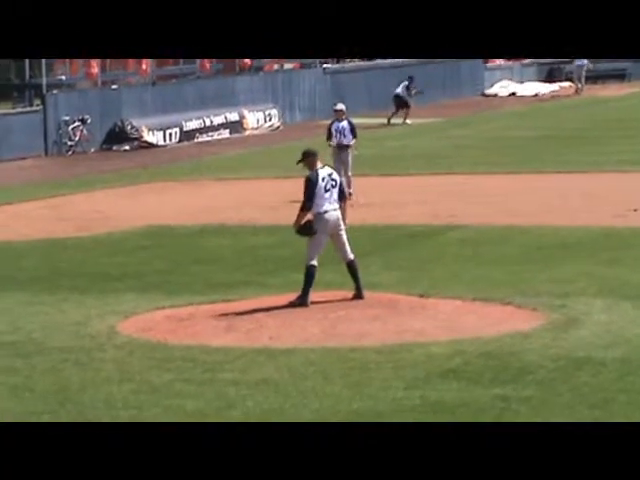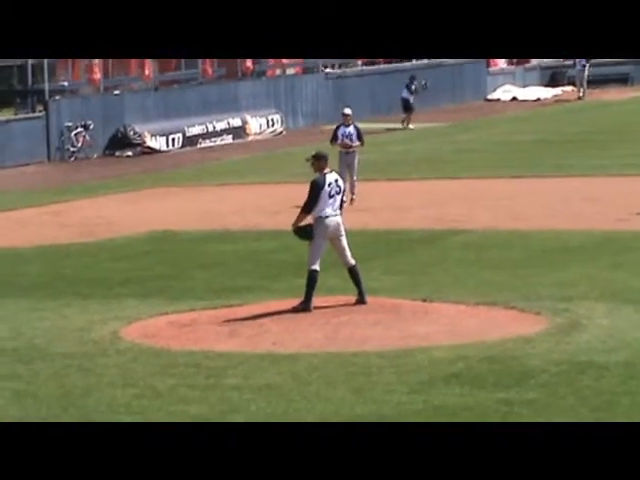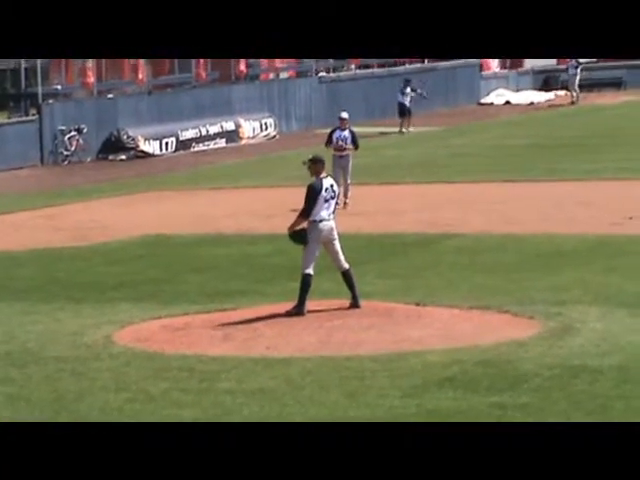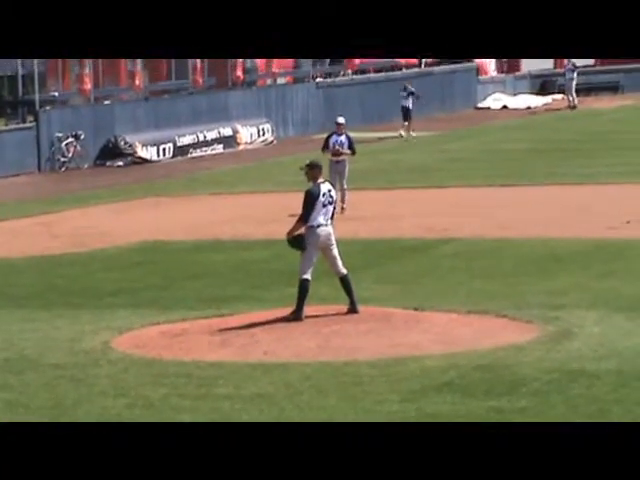
dt=0.3s
person 1, frame 1
left shoulder: (312, 178)
right shoulder: (333, 173)
left elbow: (307, 205)
right elbow: (343, 198)
left wrist: (297, 223)
right wrist: (344, 219)
left hip: (322, 218)
right hip: (336, 215)
left knee: (311, 259)
right knee: (347, 254)
left ankle: (304, 297)
right ankle: (359, 290)
person 1, frame 2
left shoulder: (318, 181)
right shoulder: (338, 179)
left elbow: (308, 207)
left wrist: (295, 224)
left hip: (322, 223)
right hip: (337, 221)
left knee: (313, 264)
right knee: (348, 259)
left ankle: (307, 302)
right ankle: (361, 295)
person 1, frame 3
left shoulder: (314, 186)
right shoulder: (333, 183)
left elbow: (306, 212)
left wrist: (292, 227)
left hip: (317, 227)
right hip: (331, 225)
left knee: (307, 267)
right knee: (342, 263)
left ankle: (301, 306)
right ankle: (355, 299)
person 1, frame 4
left shoulder: (312, 191)
right shoulder: (331, 188)
left elbow: (305, 217)
left wrist: (291, 232)
left hip: (314, 232)
right hip: (328, 230)
left knee: (305, 273)
right knee: (339, 269)
left ankle: (299, 312)
right ankle: (353, 304)
